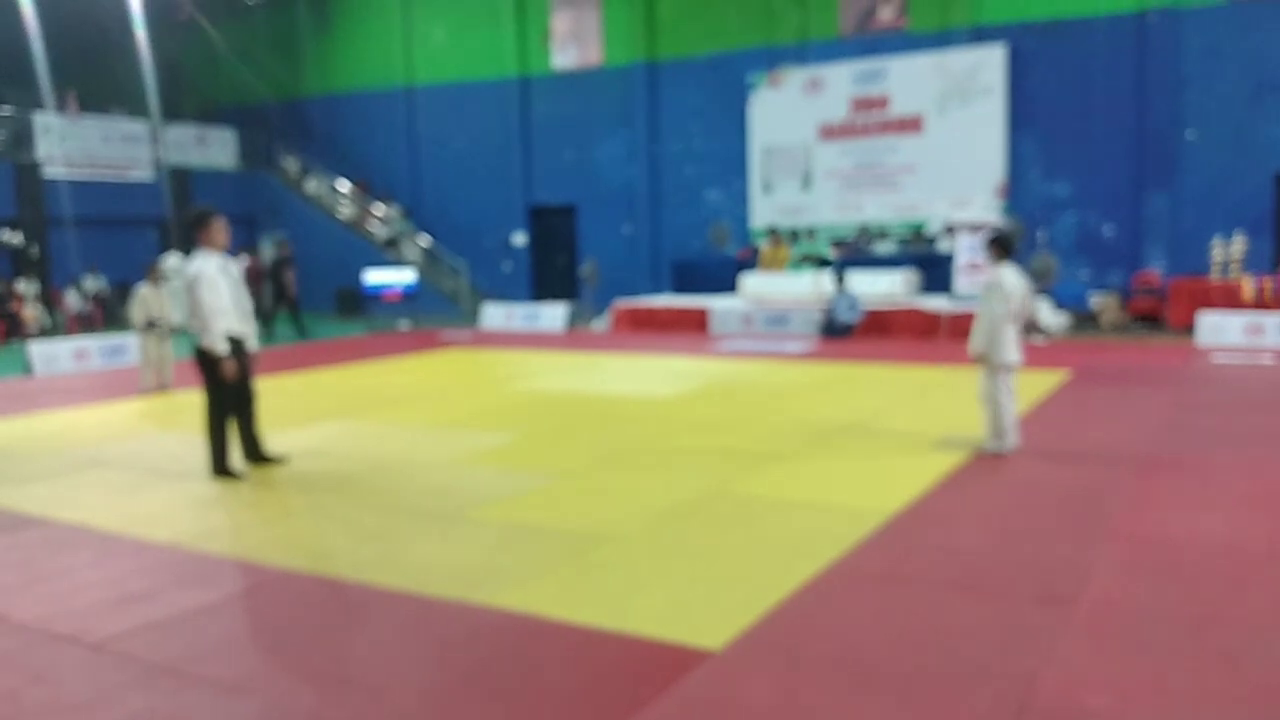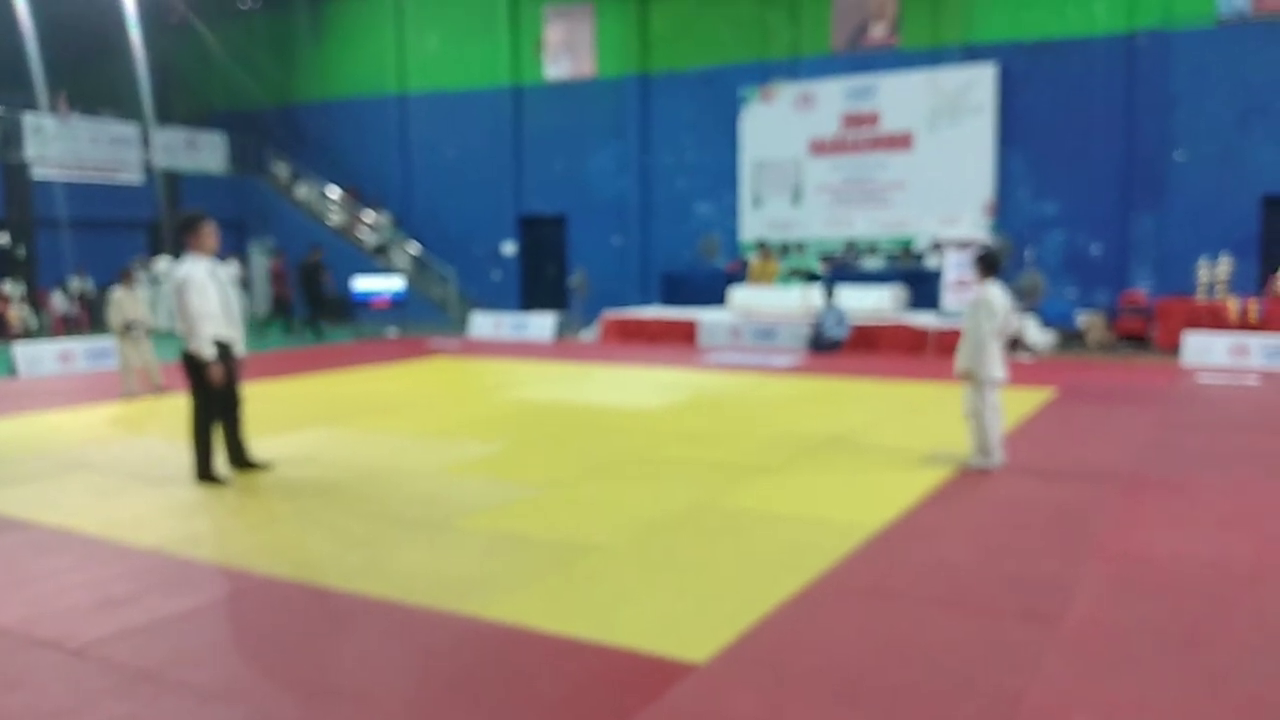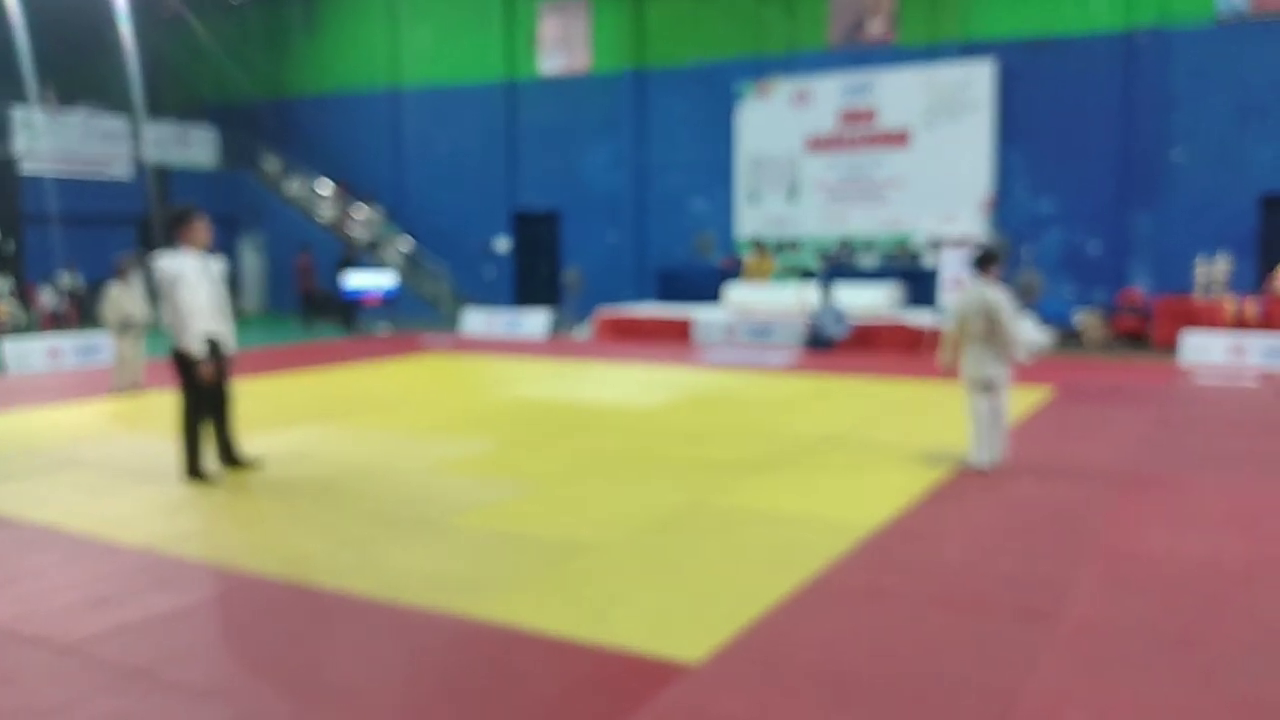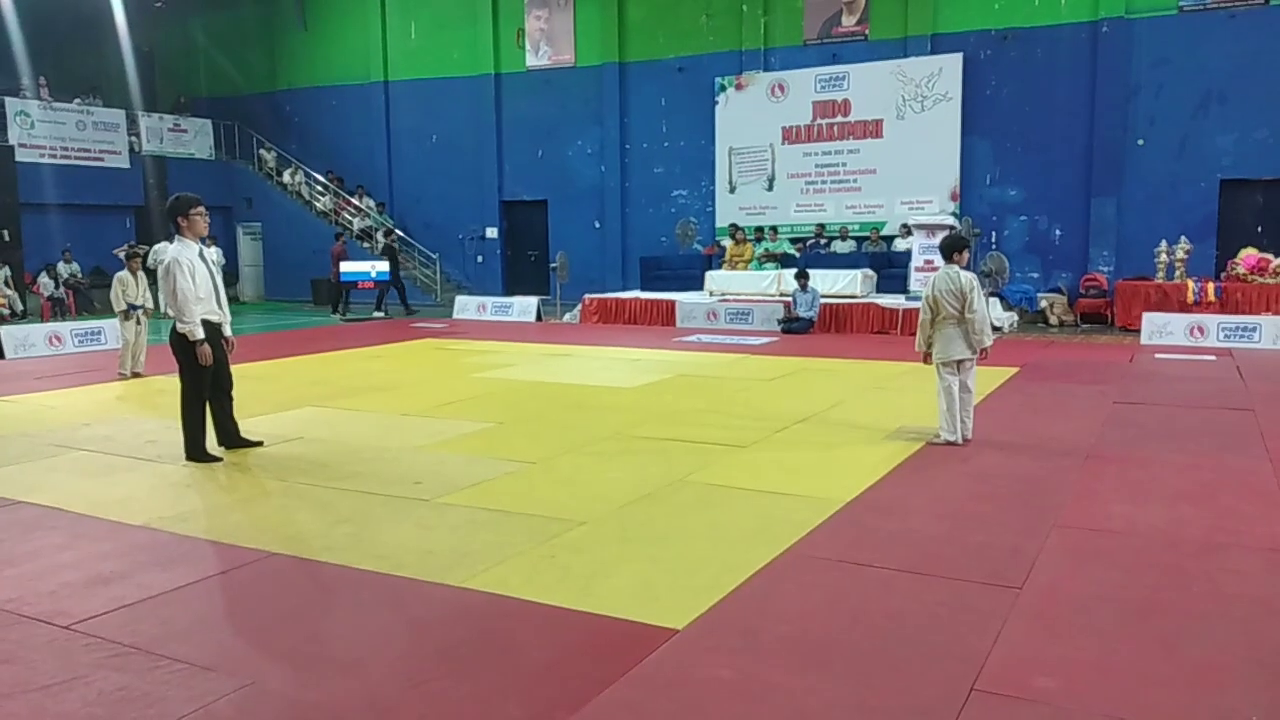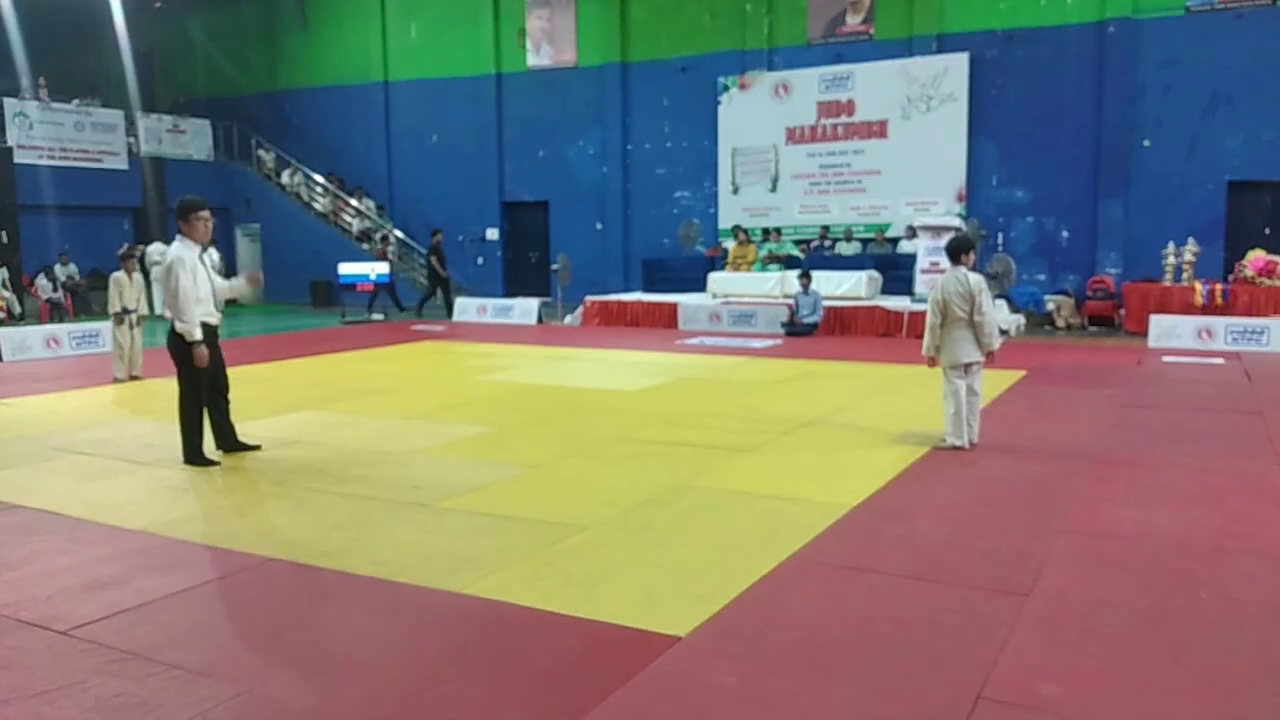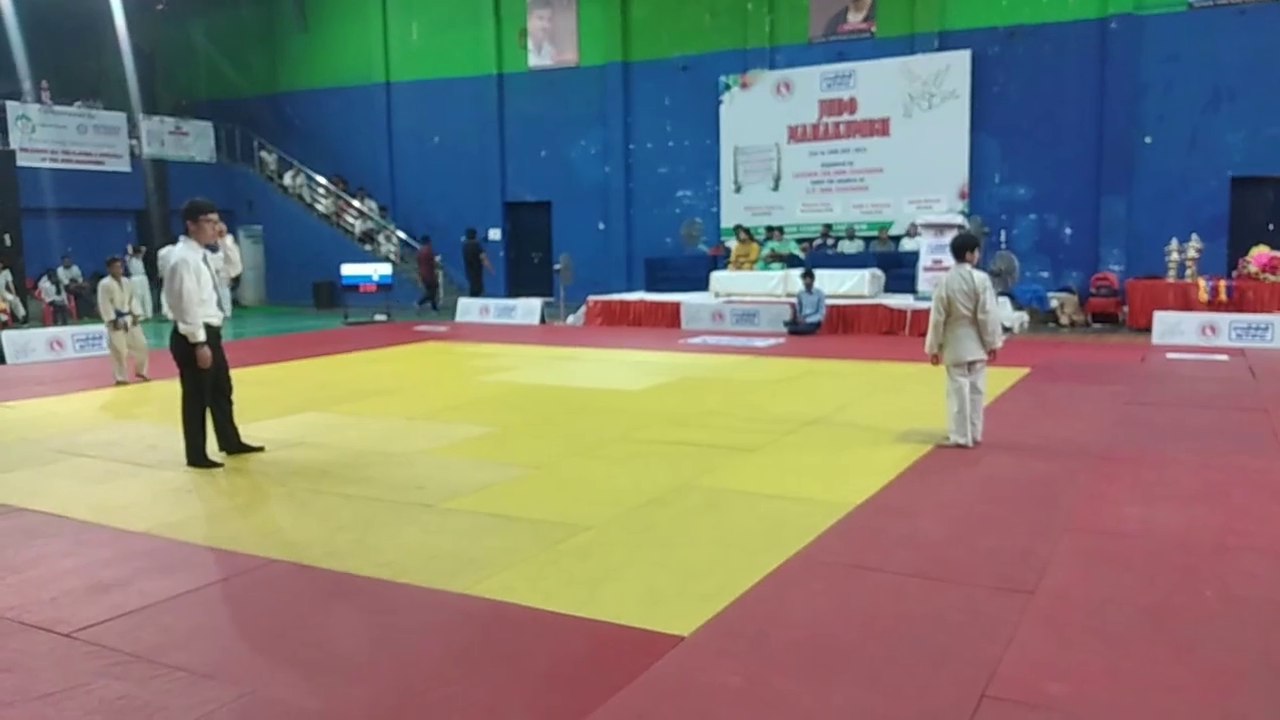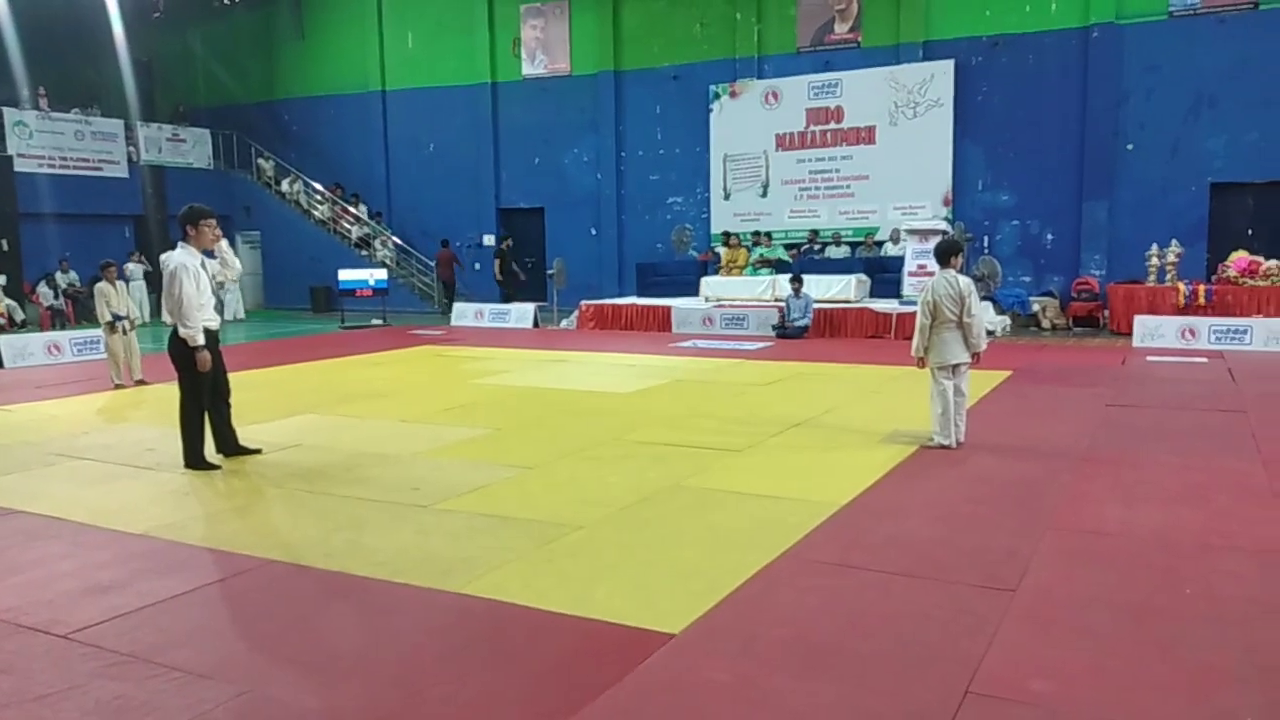
dt=0.7s
person 1, frame 1
left shoulder: (226, 263)
right shoulder: (200, 268)
right elbow: (209, 314)
left wrist: (249, 345)
right wrist: (223, 355)
left hip: (235, 344)
right hip: (217, 348)
left knee: (244, 401)
right knee: (221, 407)
left ankle: (254, 452)
right ankle: (220, 465)
person 1, frame 2
left shoulder: (214, 268)
right shoulder: (189, 273)
right elbow: (196, 318)
left wrist: (236, 350)
right wrist: (210, 360)
left hip: (223, 348)
right hip: (204, 353)
left knee: (230, 406)
right knee: (207, 411)
left ankle: (239, 458)
right ankle: (204, 470)
person 1, frame 3
left shoulder: (208, 264)
right shoulder: (179, 269)
right elbow: (185, 315)
left wrist: (226, 347)
right wrist: (198, 356)
left hip: (213, 345)
right hip: (195, 349)
left knee: (218, 404)
right knee: (197, 408)
left ankle: (228, 455)
right ankle: (193, 467)
person 1, frame 4
left shoulder: (201, 252)
right shoulder: (178, 257)
right elbow: (185, 302)
left wrist: (226, 330)
right wrist: (199, 340)
left hip: (212, 329)
right hip: (193, 334)
left knee: (222, 387)
right knee: (196, 393)
left ankle: (230, 437)
right ankle: (195, 449)
person 1, frame 5
left shoulder: (197, 253)
right shoulder: (180, 256)
left elbow: (215, 290)
right elbow: (184, 303)
left wrist: (243, 283)
right wrist: (195, 342)
left hip: (207, 332)
right hip: (190, 336)
left knee: (218, 389)
right knee: (194, 395)
left ankle: (227, 441)
right ankle: (193, 453)
person 1, frame 6
left shoulder: (202, 255)
right shoulder: (183, 258)
right elbow: (187, 304)
right wrist: (199, 343)
left hip: (209, 333)
right hip: (193, 337)
left knee: (221, 390)
right knee: (197, 396)
left ankle: (231, 442)
right ankle: (196, 455)
person 1, frame 7
left shoulder: (199, 260)
right shoulder: (182, 262)
left elbow: (232, 270)
right elbow: (187, 309)
left wrist: (220, 244)
right wrist: (198, 347)
left hip: (207, 336)
right hip: (191, 341)
left knee: (219, 393)
right knee: (195, 400)
left ankle: (228, 445)
right ankle: (194, 457)
person 2, frame 1
left shoulder: (995, 278)
right shoulder: (1018, 276)
left elbow: (988, 316)
right elbow: (1025, 311)
left wrist: (978, 347)
left hip: (994, 344)
right hip: (1010, 343)
left knee: (996, 393)
right knee: (1005, 391)
left ankle: (1000, 441)
right ankle: (1010, 437)
person 2, frame 2
left shoulder: (981, 296)
right shoulder: (1002, 293)
left elbow: (975, 334)
right elbow: (1010, 327)
left wrist: (964, 365)
left hip: (980, 362)
right hip: (995, 360)
left knee: (981, 409)
right knee: (990, 407)
left ankle: (986, 457)
right ankle: (995, 454)
person 2, frame 3
left shoulder: (966, 295)
right shoulder: (997, 294)
left elbow: (954, 331)
right elbow: (1008, 330)
left wrist: (948, 358)
right wrist: (1014, 357)
left hip: (973, 360)
right hip: (996, 360)
left knee: (980, 409)
right knee: (997, 408)
left ankle: (982, 457)
right ankle: (995, 454)
person 2, frame 4
left shoulder: (933, 281)
right shoulder: (969, 279)
left elbow: (925, 317)
right elbow: (976, 314)
left wrist: (924, 346)
right wrist: (983, 342)
left hip: (943, 341)
right hip: (965, 340)
left knee: (948, 387)
right knee: (965, 387)
left ankle: (951, 434)
right ankle: (964, 431)
person 2, frame 5
left shoulder: (940, 283)
right shoulder: (976, 280)
left elbow: (934, 320)
right elbow: (984, 316)
left wrist: (930, 350)
right wrist: (990, 345)
left hip: (950, 344)
right hip: (973, 344)
left knee: (955, 391)
right knee: (972, 390)
left ankle: (957, 438)
right ankle: (971, 435)
person 2, frame 6
left shoulder: (945, 281)
right shoulder: (981, 279)
left elbow: (938, 317)
right elbow: (988, 314)
left wrist: (934, 347)
right wrist: (992, 342)
left hip: (954, 343)
right hip: (976, 342)
left knee: (958, 389)
right knee: (975, 388)
left ankle: (961, 436)
right ankle: (974, 433)
person 2, frame 7
left shoulder: (931, 285)
right shoulder: (965, 283)
left elbow: (924, 321)
right elbow: (973, 317)
left wrist: (920, 350)
right wrist: (976, 346)
left hip: (939, 345)
right hip: (960, 345)
left knee: (942, 391)
right knee: (959, 391)
left ankle: (945, 437)
right ankle: (957, 434)
